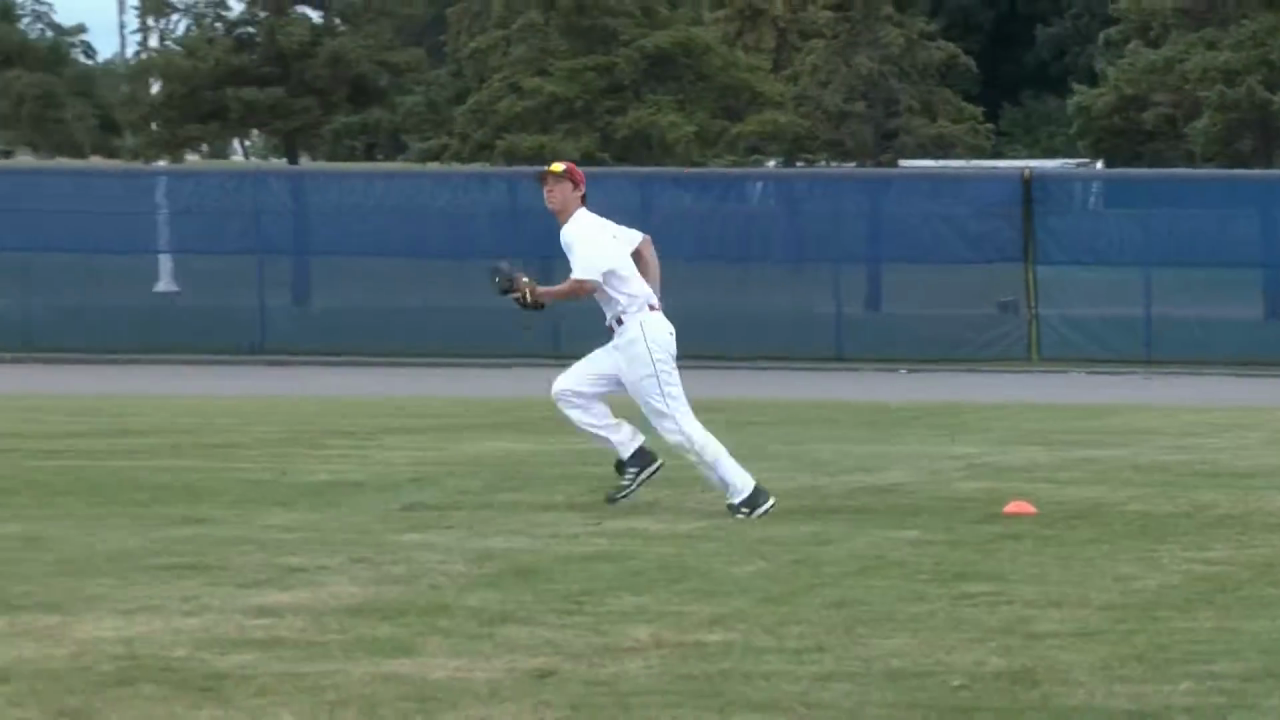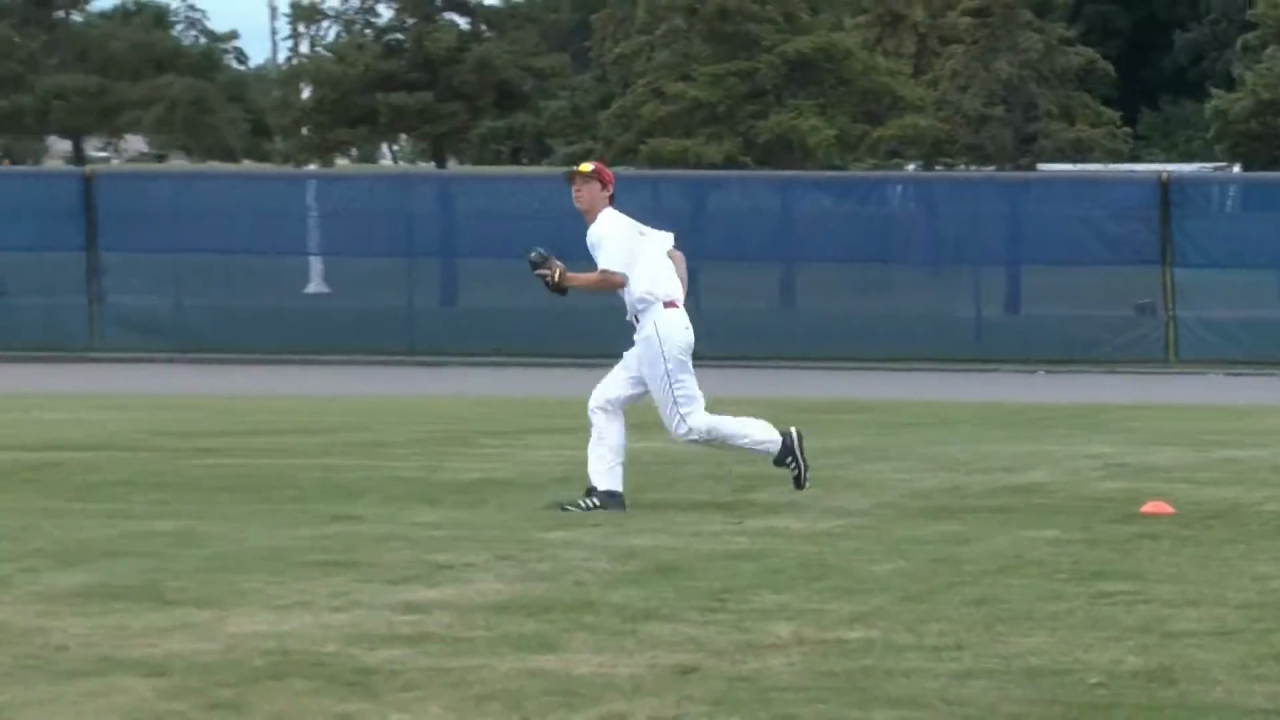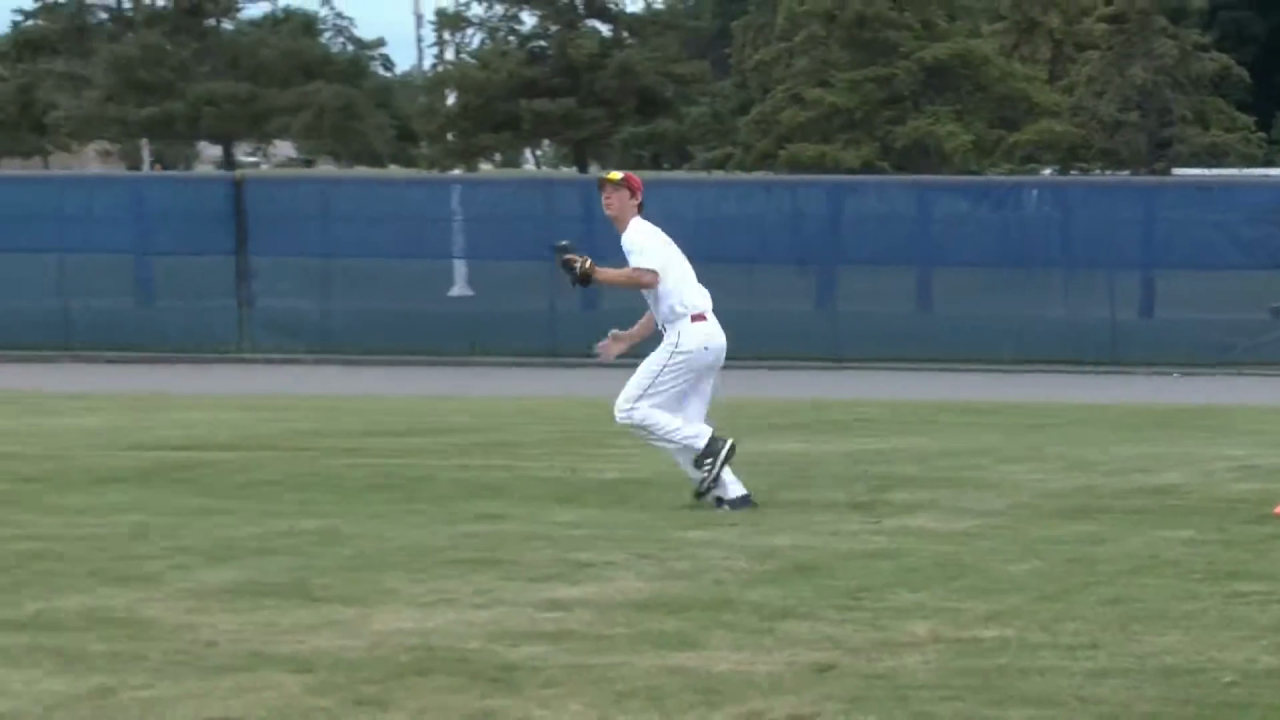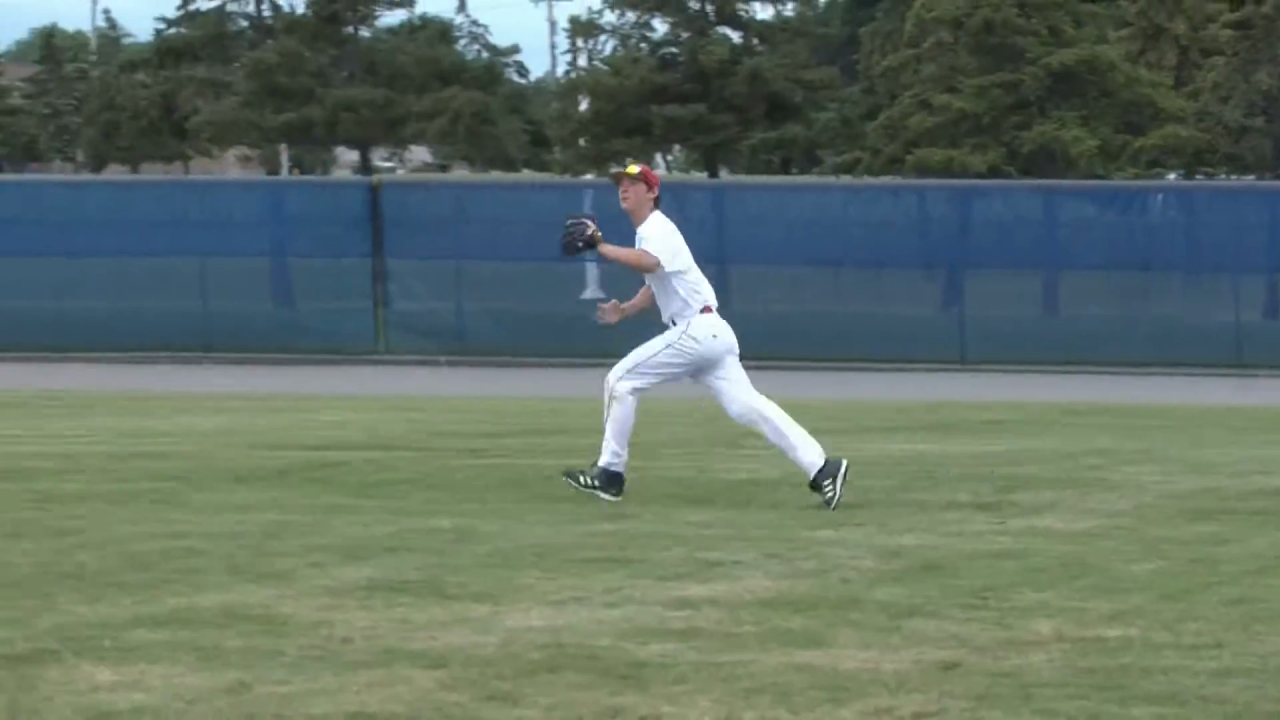
dt=0.1s
person 1, frame 1
left shoulder: (580, 229)
right shoulder: (595, 225)
left elbow: (587, 284)
right elbow: (645, 244)
left wrist: (539, 295)
right wrist: (653, 298)
left hip: (641, 333)
right hip: (631, 337)
left knee: (675, 424)
right knee: (567, 390)
left ankle: (747, 494)
right ankle: (635, 456)
person 1, frame 2
left shoulder: (605, 227)
right shoulder: (625, 226)
left elbow: (614, 278)
right elbow: (676, 256)
left wrist: (564, 279)
right wrist: (676, 304)
left hip: (659, 330)
right hip: (656, 333)
left knee: (686, 424)
right knee: (603, 403)
left ankle: (778, 443)
right ankle: (607, 492)
person 1, frame 3
left shoulder: (638, 234)
right shoulder: (647, 235)
left elbow: (646, 277)
left wrist: (592, 272)
right wrist: (630, 338)
left hip: (691, 336)
right hip: (704, 334)
left knee: (630, 410)
right knee: (683, 423)
left ankle: (708, 445)
right ankle: (731, 494)
person 1, frame 4
left shoulder: (656, 228)
right shoulder: (650, 230)
left elbow: (648, 264)
right elbow: (655, 285)
left wrist: (599, 245)
right wrist: (624, 310)
left hip: (695, 330)
right hip: (705, 331)
left knee: (620, 382)
right knee: (747, 408)
left ankle: (610, 474)
right ankle: (822, 468)
